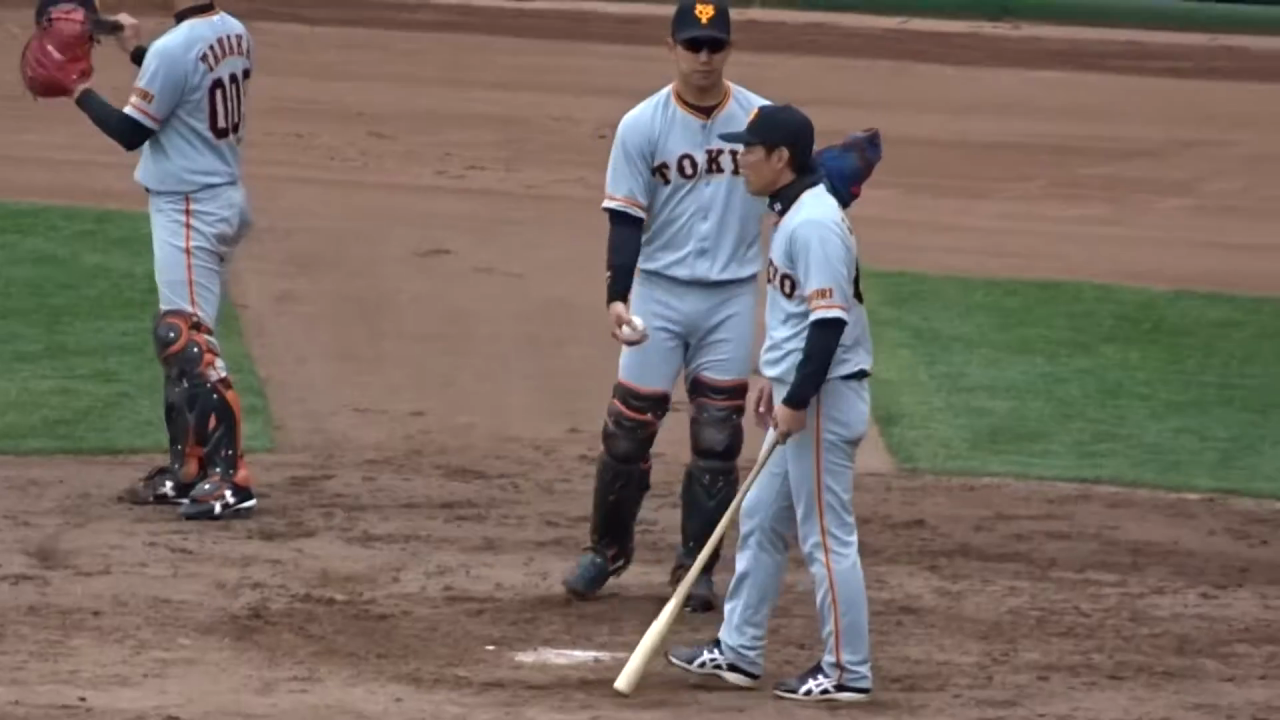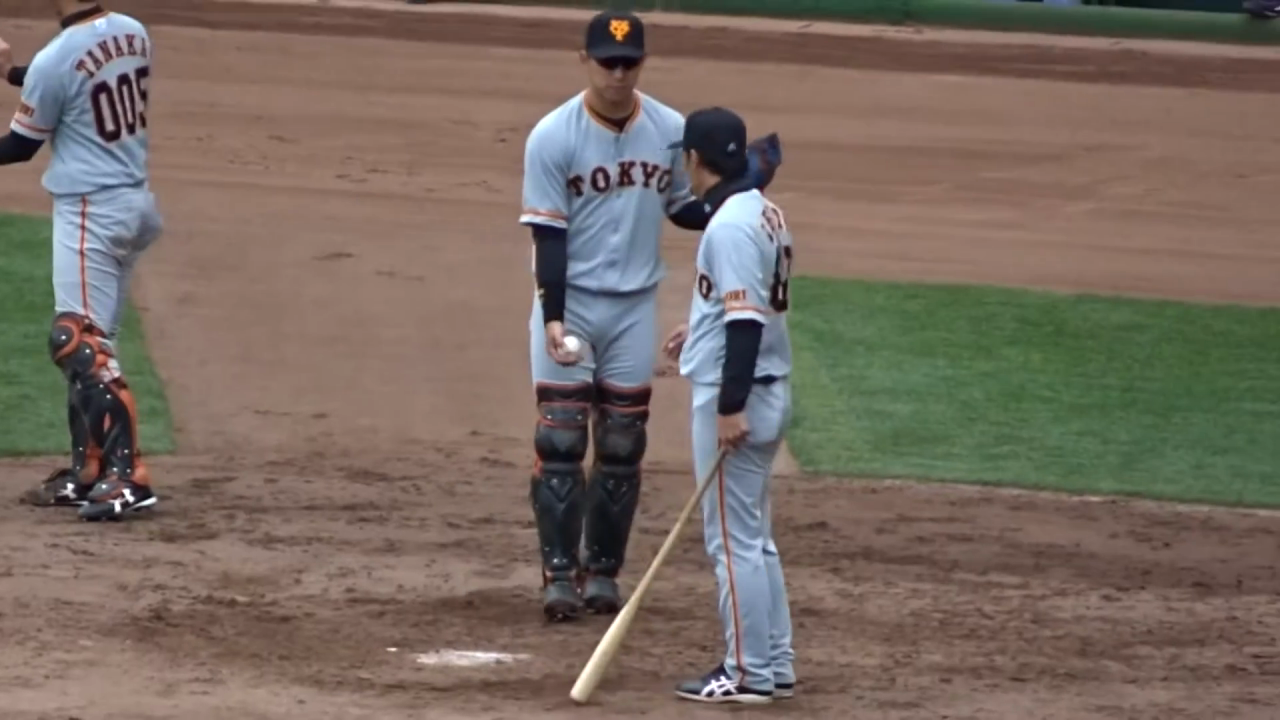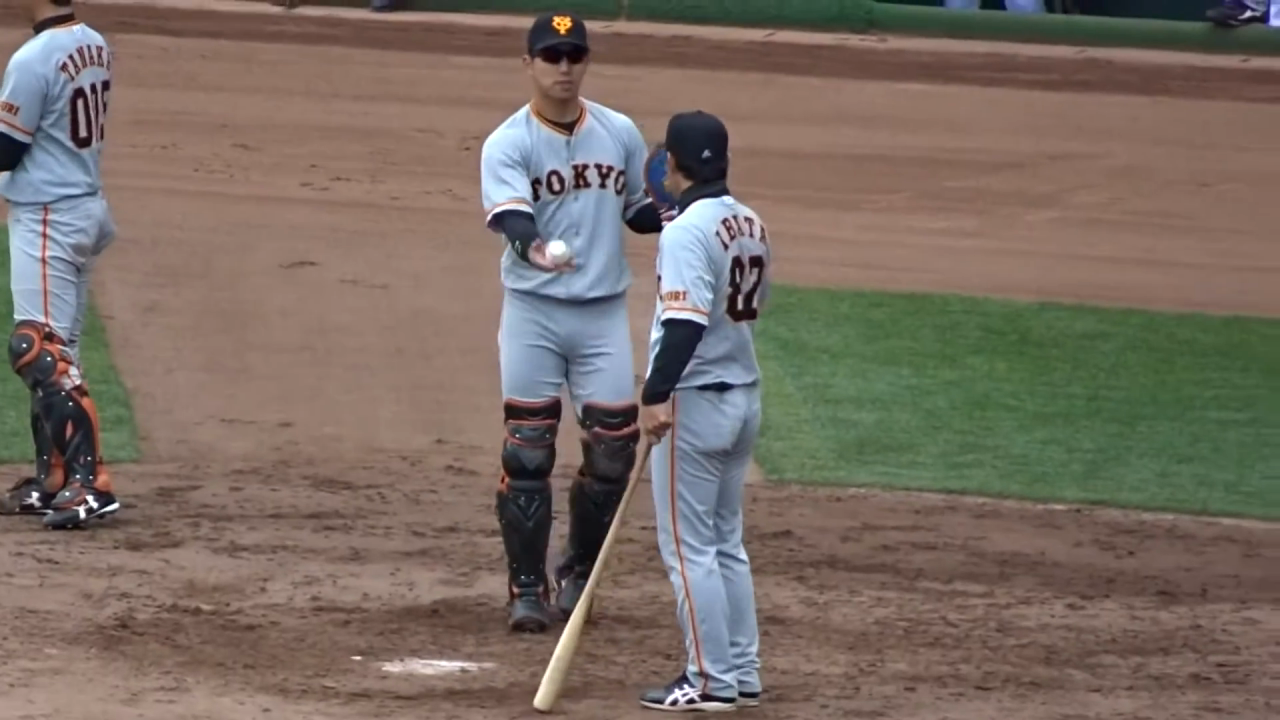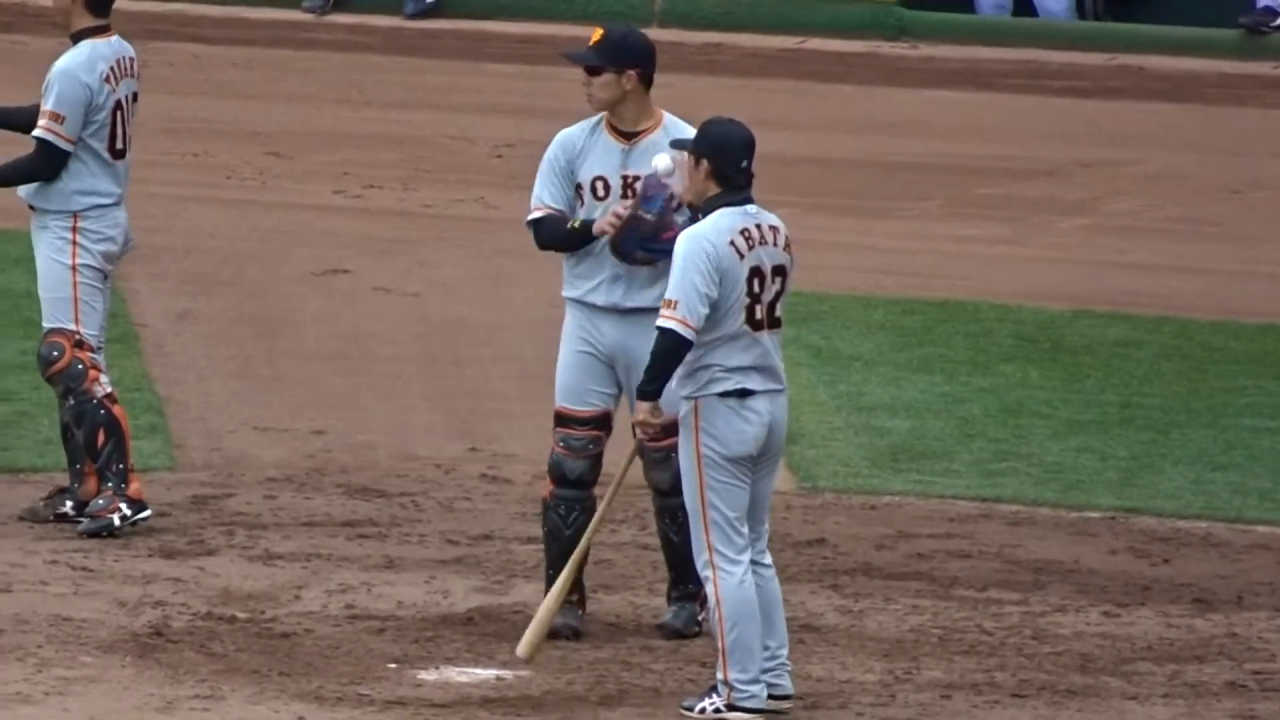
dt=0.4s
person 1, frame 1
right shoulder: (641, 125)
right elbow: (627, 219)
right wrist: (618, 297)
left hip: (732, 298)
right hip: (660, 294)
left knee: (718, 439)
right knee: (628, 430)
left ankle: (695, 565)
right ankle: (607, 548)
person 1, frame 2
left shoulder: (670, 129)
right shoulder: (552, 136)
left elbow: (684, 208)
right elbow: (549, 234)
right wrist: (553, 316)
left hip: (635, 306)
right hip: (569, 301)
left knee: (621, 445)
right knee: (560, 438)
left ankle: (603, 568)
right ankle: (561, 572)
person 1, frame 3
left shoulder: (621, 132)
right shoulder: (507, 142)
left elbow: (640, 214)
right elbow: (508, 217)
right wrist: (533, 249)
left hip: (604, 314)
right hip: (532, 313)
left knee: (614, 448)
right knee: (527, 454)
left ankle: (579, 570)
right ankle: (527, 587)
person 1, frame 4
right shoulder: (571, 144)
right elbow: (542, 228)
right wrist: (591, 228)
left hip: (659, 326)
right hip: (587, 321)
left knee: (669, 465)
right knee: (572, 462)
left ankle: (687, 595)
right ankle: (565, 596)
person 2, frame 1
left shoulder: (814, 222)
right shoulder: (797, 214)
left elbow: (831, 320)
left wrist: (797, 399)
right wrist: (775, 382)
left hip: (823, 398)
right hip: (802, 392)
left knee: (824, 537)
right knee: (762, 523)
left ankle: (847, 671)
right ankle: (738, 650)
person 2, frame 2
left shoulder: (729, 226)
right shoulder: (763, 214)
left elbow: (747, 322)
left wrist: (730, 405)
right wrist: (701, 327)
left hip: (738, 399)
right hip: (766, 393)
left knee: (732, 540)
right knee: (751, 535)
left ankle: (749, 673)
right ankle: (772, 661)
person 2, frame 3
left shoulder: (686, 231)
right shoulder: (751, 224)
left elbow: (685, 322)
left wrist: (654, 395)
left hip: (696, 400)
right hip: (742, 398)
left knee: (687, 547)
right knee: (724, 542)
left ankle: (712, 680)
right ankle: (741, 672)
person 2, frame 4
left shoulder: (702, 238)
right shoulder: (778, 233)
left elbow: (679, 328)
left wrist: (647, 394)
left hip: (719, 409)
right hip: (771, 404)
left knee: (722, 556)
right knee: (754, 551)
person 3, frame 1
left shoulder: (173, 48)
left elbow: (131, 133)
left wrist: (81, 92)
right wrist: (138, 52)
left hip: (189, 208)
right hip: (218, 200)
left knee: (186, 337)
right knee: (180, 335)
left ankle: (229, 478)
right ankle: (187, 469)
person 3, frame 2
left shoulder: (54, 59)
left hip: (91, 211)
right hip: (131, 203)
left knee: (77, 340)
right knee: (92, 339)
left ankle: (126, 476)
right ankle: (88, 471)
person 3, frame 3
right shoulder: (93, 45)
left hip: (47, 218)
right hip: (81, 211)
right knee: (56, 348)
left ankle: (90, 483)
right ankle: (53, 480)
person 3, frame 4
left shoulder: (73, 67)
right shoulder: (121, 54)
left elbow: (48, 161)
left hip: (73, 226)
right hip: (95, 220)
left knee: (68, 354)
right knee: (75, 354)
left ankle: (122, 491)
right ankle: (85, 488)
